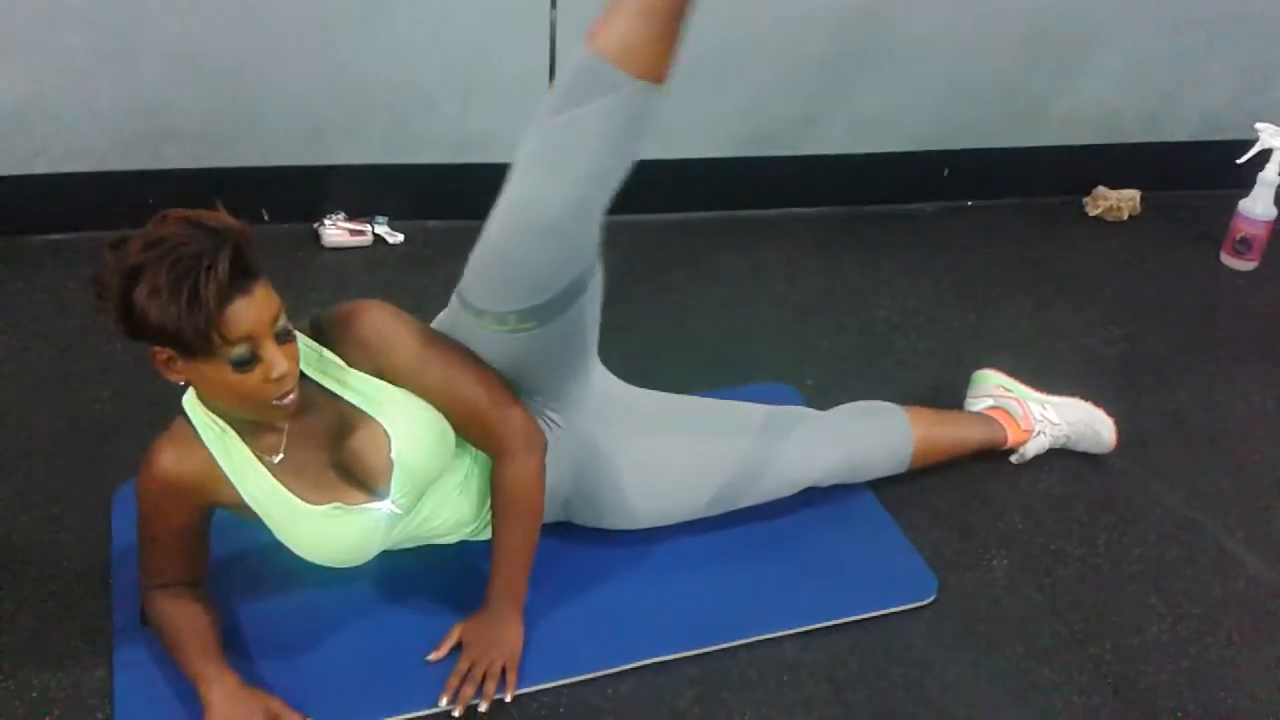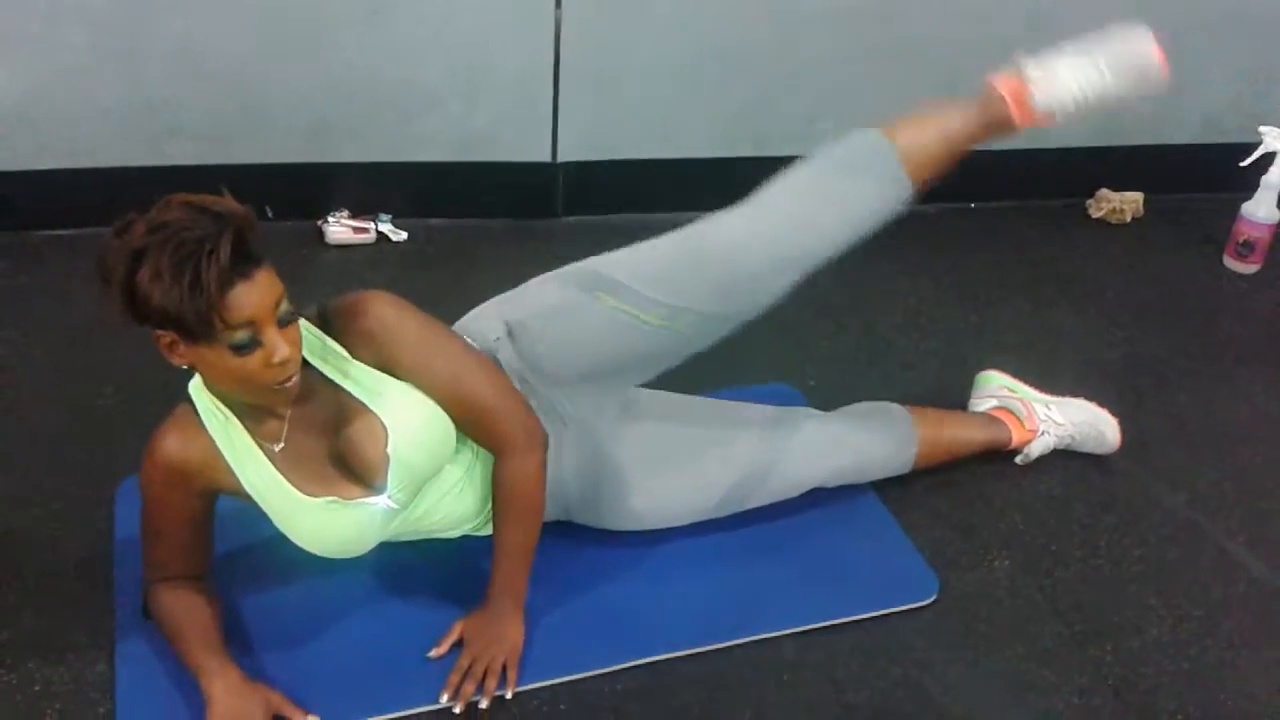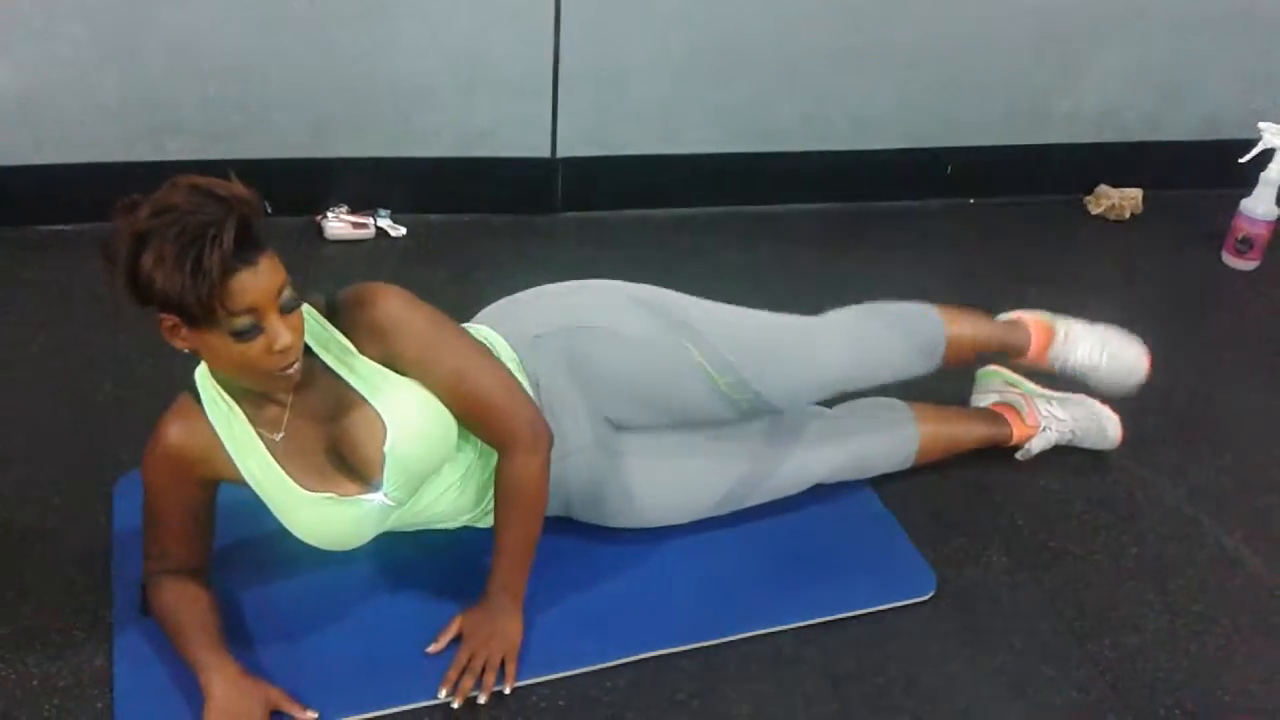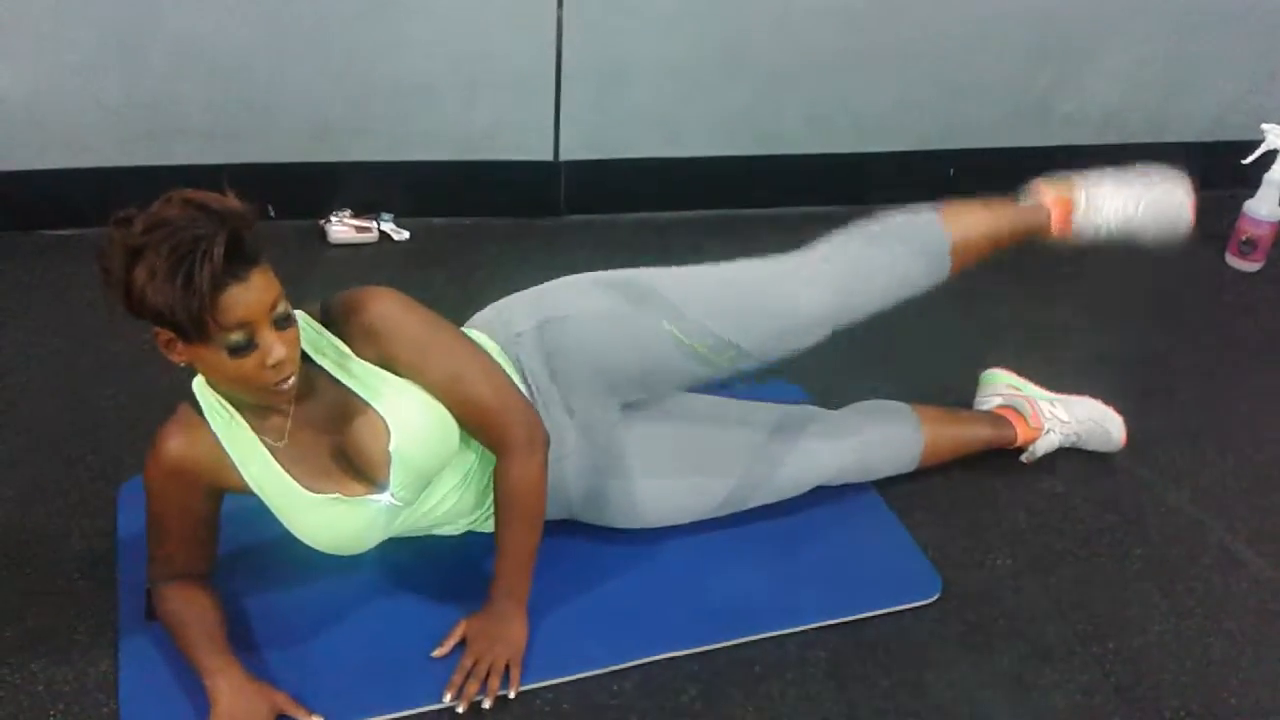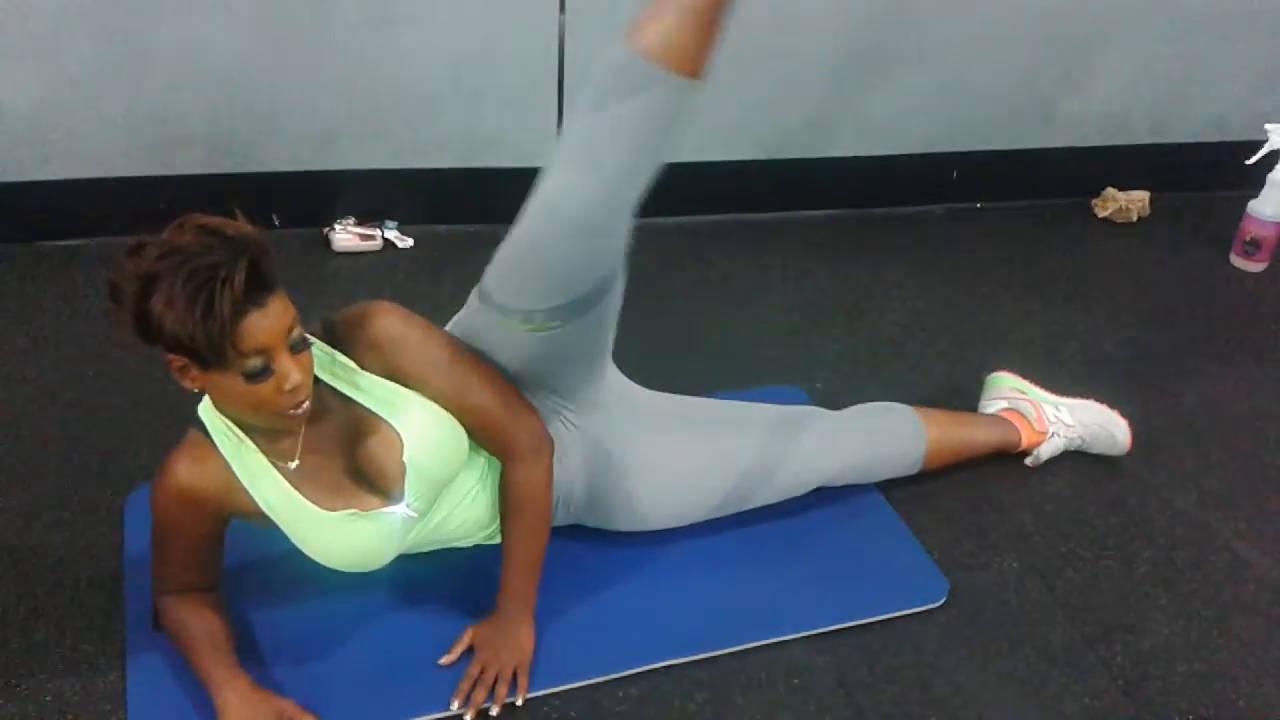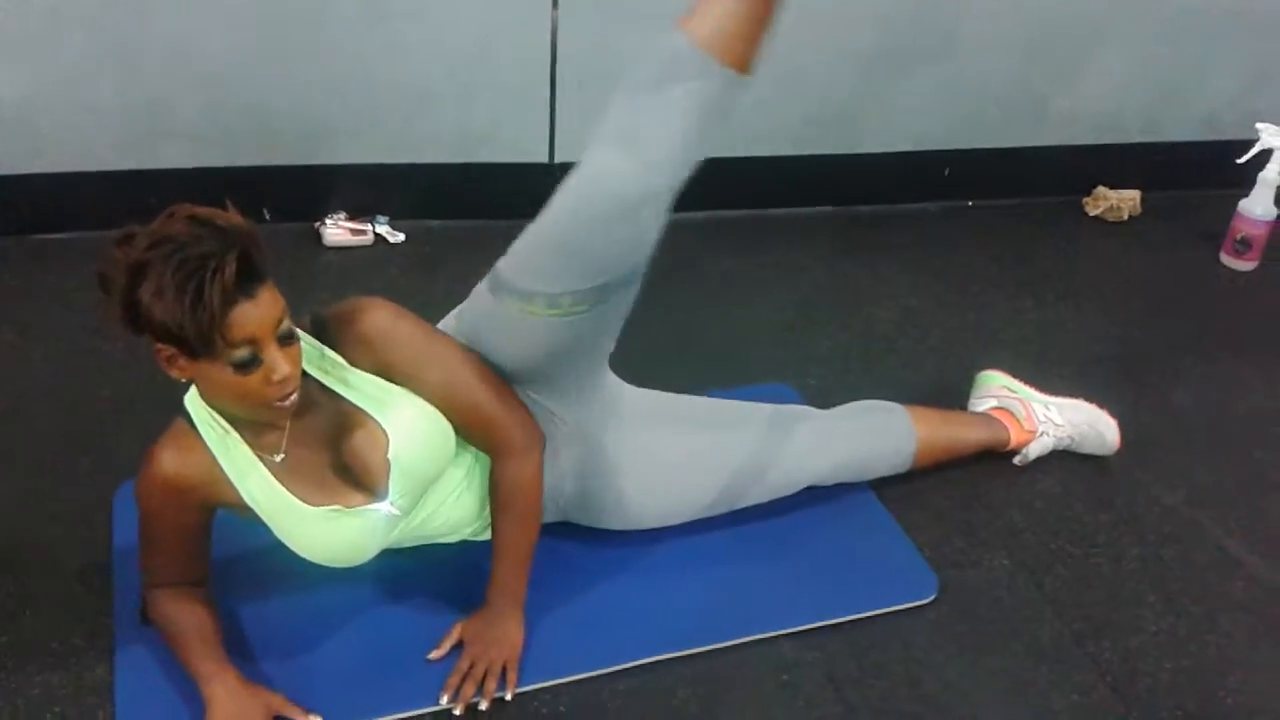
dt=0.4s
person 1, frame 1
left shoulder: (357, 338)
right shoulder: (181, 468)
left elbow: (518, 444)
right elbow: (169, 587)
left wrist: (505, 608)
left hip: (538, 397)
right hip: (553, 490)
right knee: (798, 452)
right ankle: (1001, 421)
person 1, frame 2
left shoulder: (364, 326)
right shoulder: (185, 455)
left elbow: (518, 437)
right elbow: (173, 583)
left wrist: (505, 608)
left hip: (545, 378)
right hip: (573, 488)
left knee: (740, 261)
right knee: (807, 451)
left ankle: (1007, 101)
right ankle: (1009, 421)
person 1, frame 3
left shoulder: (370, 319)
right shoulder: (187, 445)
left elbow: (523, 433)
right elbow: (173, 572)
left wrist: (503, 605)
left hip: (562, 364)
right hip: (570, 482)
left knee: (816, 364)
right knee: (805, 449)
left ankle: (1025, 340)
right ankle: (1006, 418)
person 1, frame 4
left shoulder: (368, 322)
right shoulder: (190, 452)
left elbow: (521, 436)
right elbow: (178, 579)
left wrist: (508, 604)
left hip: (556, 362)
right hip: (572, 486)
left knee: (802, 297)
right knee: (815, 449)
left ankle: (1048, 211)
right ankle: (1007, 420)
person 1, frame 5
left shoulder: (374, 339)
right shoulder: (198, 479)
left elbow: (527, 449)
right elbow: (182, 594)
left wrist: (516, 612)
left hip: (537, 392)
right hip: (574, 490)
right ankle: (1014, 423)
person 1, frame 6
left shoulder: (362, 334)
right shoulder: (182, 469)
left elbow: (514, 444)
right elbow: (170, 586)
left wrist: (505, 606)
left hip: (538, 394)
right hip: (555, 484)
right ankle: (1004, 420)
